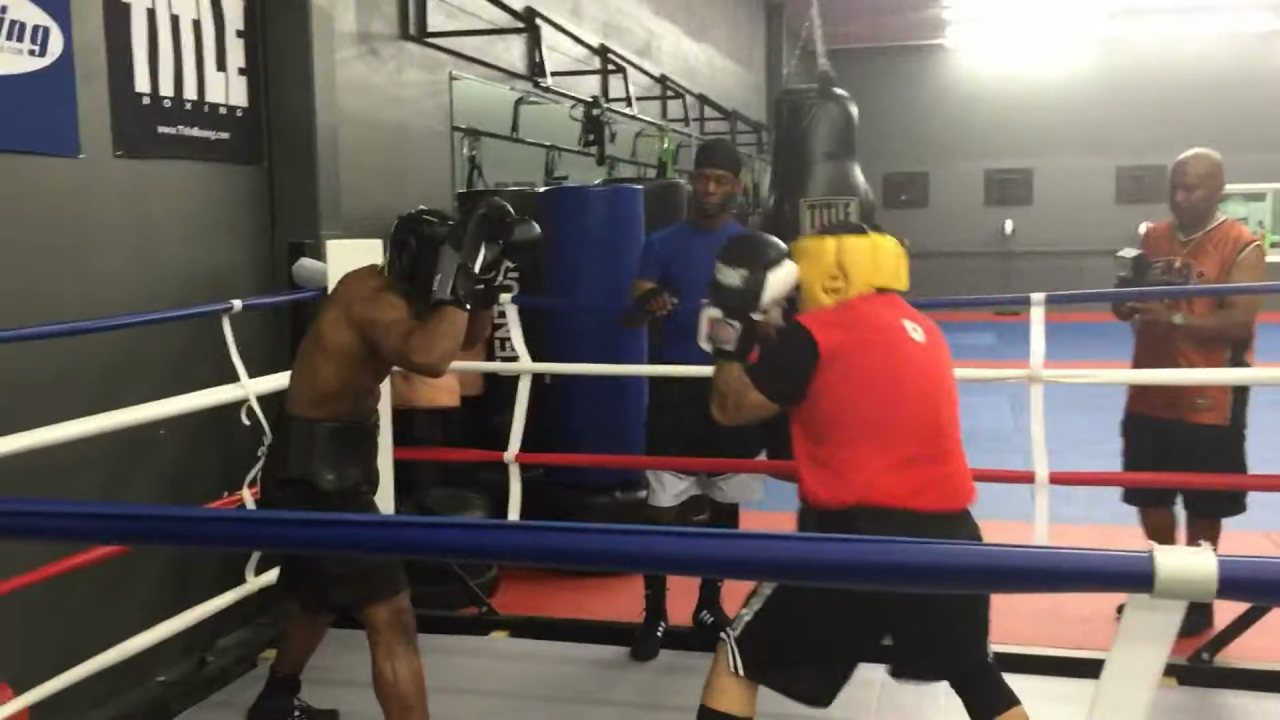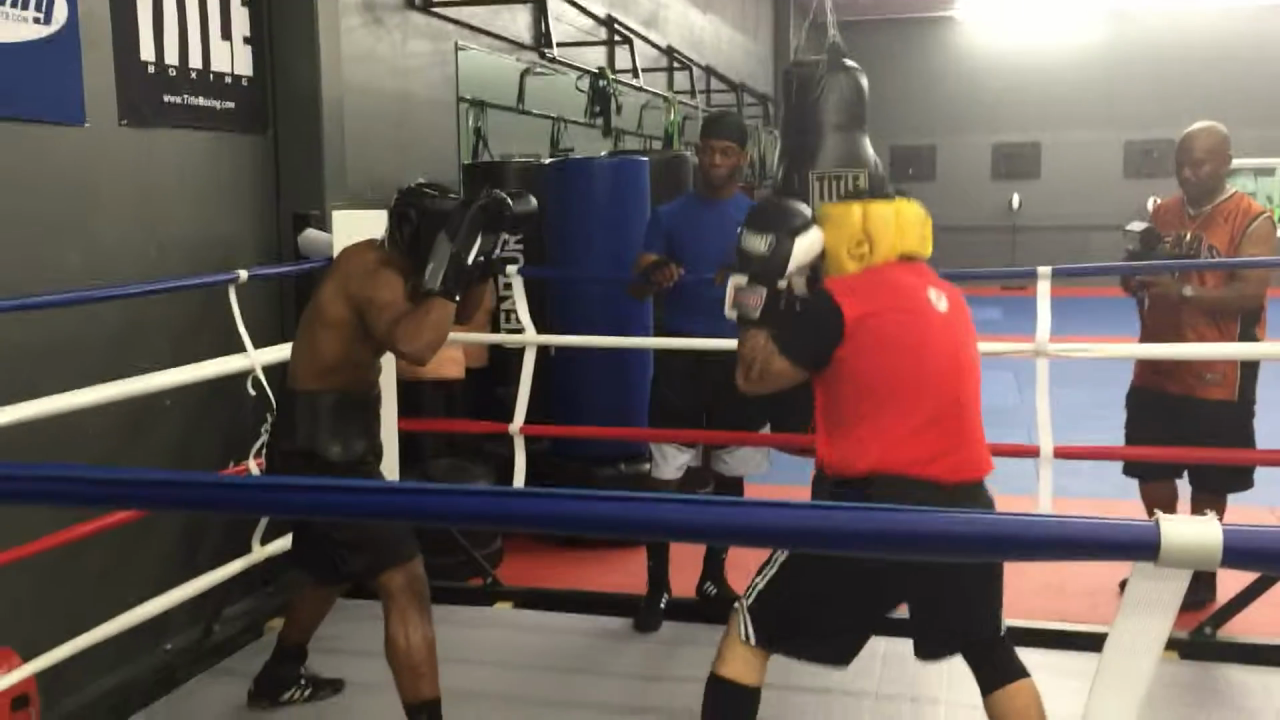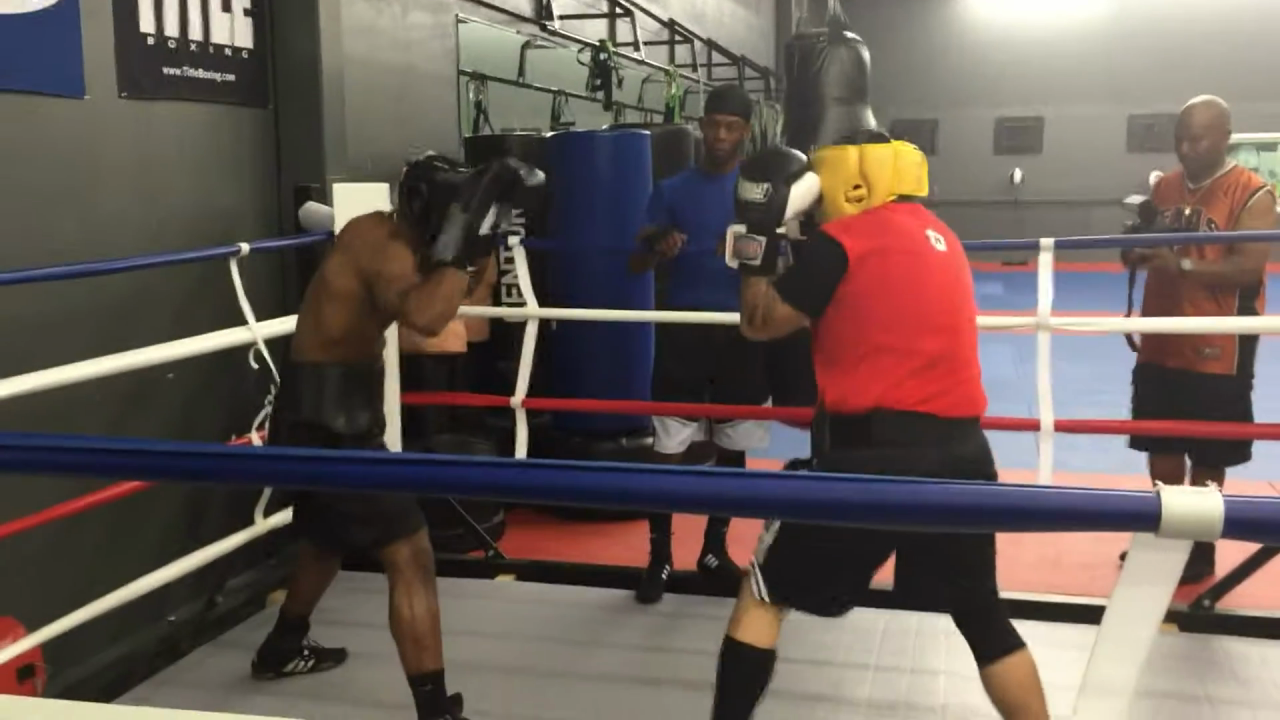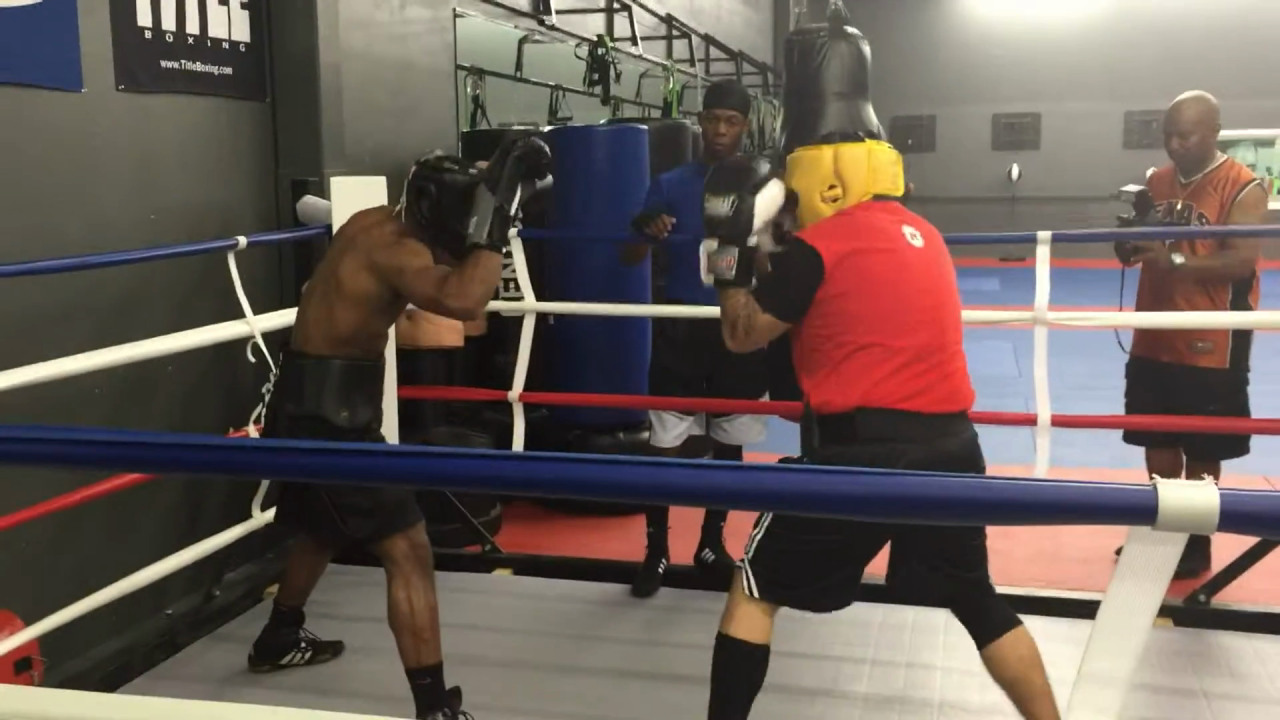
dt=0.2s
person 1, frame 1
left shoulder: (375, 283)
right shoulder: (375, 302)
left elbow: (466, 334)
right elbow: (430, 357)
left wrist: (482, 282)
right wrist: (461, 274)
left hip: (312, 468)
right hip: (319, 477)
left knee: (319, 595)
right knee: (390, 618)
person 1, frame 2
left shoulder: (374, 258)
right shoulder: (375, 276)
left elbow: (462, 311)
right elbow: (415, 344)
left wrist: (479, 259)
right wrist: (455, 257)
left hip: (320, 440)
right hip: (325, 448)
left knee: (333, 566)
right knee: (404, 584)
person 1, frame 3
left shoulder: (378, 228)
right shoulder: (385, 248)
left elbow: (460, 282)
right elbow: (426, 317)
left wrist: (483, 230)
right wrist: (466, 227)
left hip: (317, 413)
right hip: (330, 421)
left knee: (331, 537)
right knee: (410, 556)
left ankle: (282, 648)
person 1, frame 4
left shoulder: (377, 222)
right shoulder: (395, 249)
left elbow: (455, 272)
right elbow: (465, 300)
left wrist: (494, 211)
right wrist: (495, 208)
left hip: (308, 405)
right hip: (329, 414)
left knee: (322, 528)
right knee: (407, 549)
left ankle: (279, 640)
person 2, frame 1
left shoulder: (814, 334)
right shoulder: (922, 330)
left elbow: (730, 409)
left wrist: (731, 317)
left hip: (859, 540)
right hip: (948, 537)
left knee: (737, 663)
right knee: (976, 678)
person 2, frame 2
left shoulder: (842, 301)
right shoulder: (949, 300)
left elbow: (754, 376)
left wrist: (755, 284)
left hip: (872, 513)
right hip: (963, 509)
left knee: (747, 636)
right knee: (990, 653)
person 2, frame 3
left shoulder: (841, 239)
right shoulder: (940, 240)
left elbow: (762, 322)
left wrist: (755, 237)
right wrist: (774, 231)
left hip: (872, 450)
right hip: (960, 454)
left knee: (760, 596)
right knee: (983, 622)
person 2, frame 4
left shoulder: (820, 244)
right shoulder: (921, 234)
left elbow: (744, 335)
left wrist: (730, 249)
right wrist: (757, 252)
left hip: (861, 450)
right hip: (950, 446)
left knee: (753, 592)
right knee: (980, 605)
person 3, frame 1
right shoulder: (662, 244)
right elbow: (630, 314)
right wrist: (647, 306)
right hip: (674, 383)
left knee: (724, 501)
right knee: (662, 504)
left ankle: (709, 605)
right ankle: (655, 614)
person 3, frame 2
right shoulder: (668, 215)
right elbow: (636, 287)
right wrist: (654, 277)
left hip: (735, 357)
right hip: (678, 357)
left knee: (729, 474)
right knee: (665, 476)
left ankle: (712, 577)
right ankle: (657, 586)
person 3, frame 3
right shoulder: (671, 190)
right elbow: (636, 264)
right wrist: (655, 247)
left hip: (737, 332)
right hip: (681, 330)
left knee: (731, 447)
right knee: (668, 450)
left ankle: (714, 549)
right ankle: (659, 558)
person 3, frame 4
right shoulder: (669, 184)
right elbow: (630, 257)
right wrist: (645, 234)
right hip: (678, 325)
left knee: (729, 442)
right knee: (665, 443)
left ankle: (711, 544)
right ankle: (656, 552)
person 4, frame 1
left shoulder: (1241, 247)
right shoulder: (1152, 238)
left elbow: (1240, 322)
right elbow: (1130, 308)
left wrist: (1173, 319)
right wrist: (1127, 301)
left hip: (1207, 401)
right hip: (1149, 395)
left knee: (1203, 506)
right knee: (1149, 498)
left ankle: (1195, 598)
person 4, frame 2
right shoulder: (1163, 213)
right elbow: (1139, 281)
left wrist: (1183, 292)
right wrist: (1136, 276)
left hip: (1216, 377)
right hip: (1155, 370)
left knee: (1208, 482)
right knee: (1149, 471)
left ankle: (1200, 572)
person 4, frame 3
right shoulder: (1163, 187)
right elbow: (1142, 256)
left wrist: (1182, 266)
right wrist: (1135, 249)
left hip: (1215, 350)
right hip: (1159, 345)
left knee: (1207, 456)
right knee: (1160, 447)
left ankle: (1199, 546)
person 4, frame 4
left shoulder: (1243, 188)
right shoulder: (1156, 182)
left elbow: (1242, 262)
right elbow: (1132, 255)
left wrist: (1174, 260)
right wrist: (1128, 242)
left hip: (1209, 344)
right hip: (1153, 339)
left knee: (1203, 450)
right knee: (1157, 441)
left ankle: (1195, 541)
